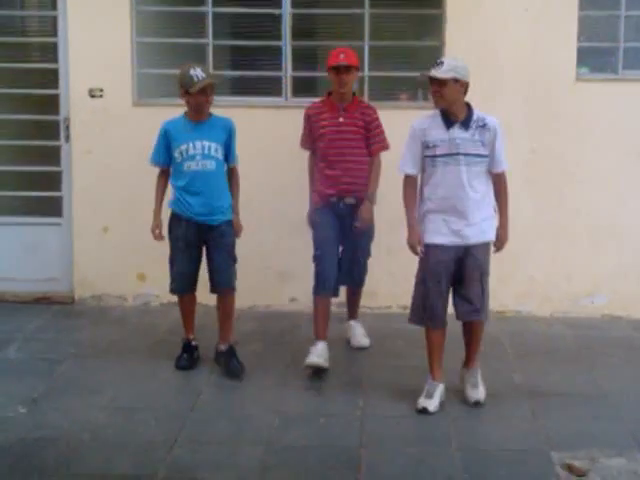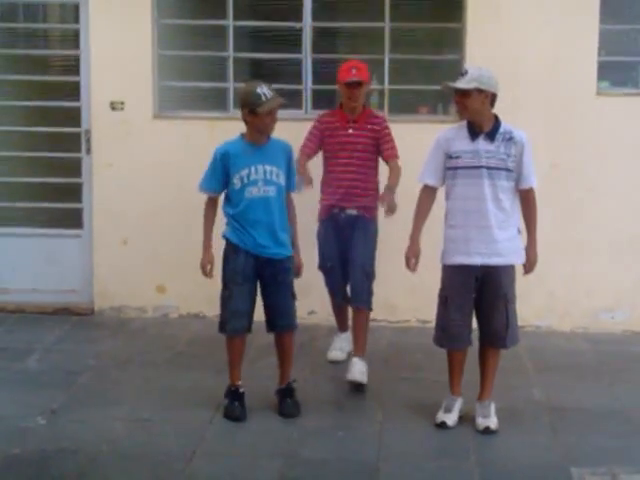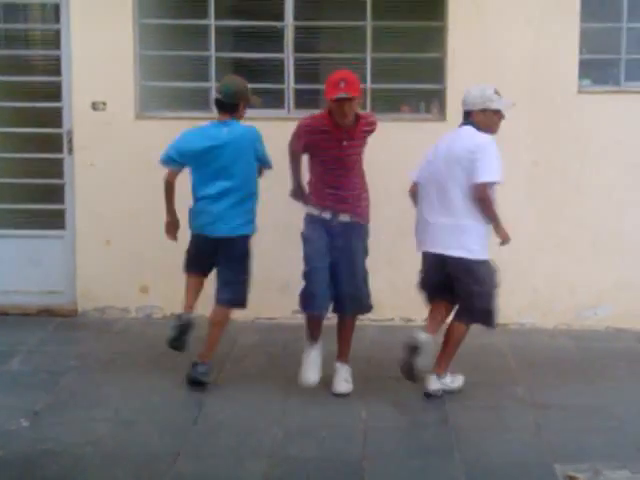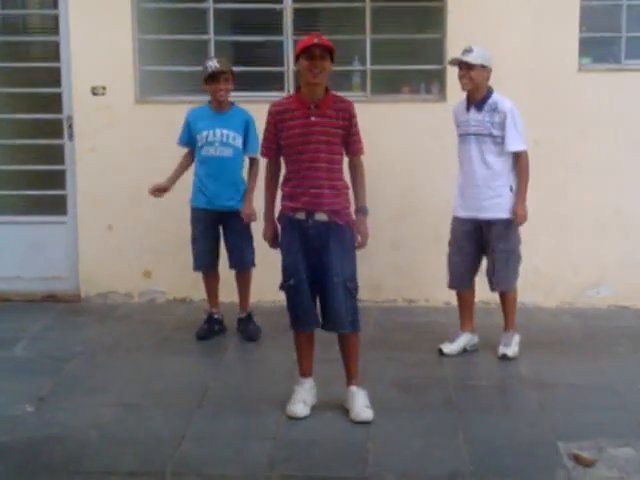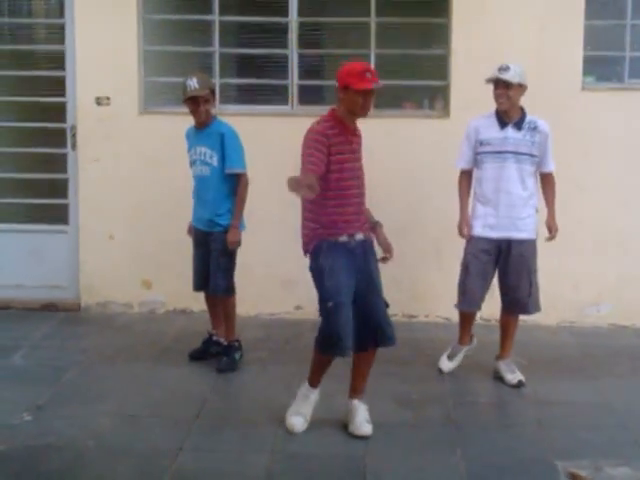
dt=1s
person 1, frame 1
left shoulder: (367, 113)
right shoulder: (314, 112)
left elbow: (375, 160)
right elbow: (312, 158)
left wrist: (369, 201)
right wrist: (312, 200)
left hip: (358, 202)
right hip: (326, 202)
left knee: (355, 268)
right knee: (325, 271)
left ankle: (353, 321)
right ankle: (320, 344)
person 1, frame 2
left shoulder: (378, 123)
right shoulder: (324, 121)
left elbow: (394, 164)
right elbow: (303, 156)
left wrist: (389, 192)
right wrist: (303, 172)
left hip: (364, 213)
right hip: (331, 212)
left knee: (361, 281)
right knee: (334, 278)
left ankle: (359, 358)
right ankle: (343, 333)
person 1, frame 3
left shoulder: (367, 125)
right shoulder: (310, 126)
right elbow: (294, 150)
right wrist: (297, 186)
left hip: (354, 220)
right hip: (320, 217)
left knee: (351, 291)
right knee: (317, 289)
left ankle: (343, 364)
right ankle: (313, 345)
person 1, frame 4
left shoulder: (344, 109)
right shoulder: (279, 111)
left elbow: (355, 163)
right elbow: (271, 166)
left wrist: (361, 214)
right wrist: (269, 217)
left hip: (336, 218)
right hip: (295, 220)
left knee: (343, 303)
right knee: (300, 303)
left ankle: (354, 387)
right ankle: (305, 383)
person 1, frame 5
left shoulder: (355, 134)
right shoulder: (321, 132)
right elbow: (307, 180)
left wrist: (376, 227)
right wrist: (303, 187)
left hip: (360, 242)
right hip: (327, 243)
left knee: (375, 324)
right knee: (337, 325)
left ankle: (356, 402)
right ankle: (309, 390)
person 2, frame 1
left shoulder: (489, 127)
right shoulder: (422, 128)
left elbow: (498, 177)
right elbow: (410, 180)
left wrist: (503, 222)
right wrist: (413, 227)
left hip: (477, 231)
right hip: (436, 231)
left knee: (475, 306)
right knee: (432, 307)
left ankle: (471, 369)
right ankle: (435, 381)
person 2, frame 2
left shoulder: (516, 140)
right shoulder: (447, 140)
left elbow: (527, 194)
right elbow: (429, 190)
left wrist: (532, 243)
right wrist: (414, 239)
left hip: (501, 252)
right hip: (458, 252)
left knee: (495, 329)
right knee: (454, 326)
left ankle: (485, 401)
right ankle: (454, 397)
person 2, frame 3
left shoulder: (442, 144)
right shoulder: (486, 145)
left elbow: (415, 190)
right elbow: (482, 192)
right wrist: (497, 226)
left hip: (434, 239)
right hip: (467, 243)
left knee: (445, 296)
right knee: (473, 305)
left ankle: (424, 338)
right ankle: (438, 374)
person 2, frame 4
left shoulder: (504, 108)
right shoulder: (459, 110)
left elbow: (521, 156)
left wrist: (521, 200)
left hip: (498, 207)
right hip: (465, 207)
left knee: (503, 271)
right knee: (460, 270)
left ankle: (510, 333)
right ankle: (467, 333)
person 2, frame 5
left shoulder: (539, 129)
right shoulder: (478, 127)
left elbow: (546, 175)
right elbow: (466, 173)
left wrist: (551, 214)
right wrist: (463, 213)
left hip: (521, 228)
right hip: (483, 226)
left knee: (517, 296)
right knee: (470, 290)
left ankle: (504, 360)
right ankle: (464, 340)
person 3, frame 1
left shoulder: (225, 126)
right shoulder: (170, 129)
right elbow: (163, 173)
left wrist: (236, 213)
right wrist: (157, 214)
left hip: (220, 219)
right hip: (183, 219)
left knee: (225, 284)
right knee: (184, 284)
left ankle: (225, 348)
right ankle: (190, 342)
person 3, frame 2
left shoulder: (284, 150)
right shoulder: (227, 153)
left elbow: (287, 201)
right elbow: (212, 201)
left wrist: (296, 249)
right wrist: (206, 248)
left hip: (278, 252)
right hip: (240, 251)
left knee: (285, 323)
right knee: (236, 322)
left ankle: (285, 387)
right ankle: (235, 389)
person 3, frame 3
left shoulder: (193, 138)
right shoulder: (250, 135)
left elbow: (170, 178)
right elbow: (263, 169)
left wrist: (171, 215)
left hip: (204, 223)
right hip: (238, 226)
left knee: (196, 268)
right knee: (228, 294)
left ankle: (185, 317)
right ankle: (203, 363)
person 3, frame 4
left shoulder: (244, 118)
right shoulder: (194, 117)
left elbow: (253, 162)
left wrist: (248, 200)
right wrist: (169, 182)
left hip: (235, 203)
right hip: (203, 203)
left knee: (243, 261)
right knee: (206, 262)
left ankle: (244, 315)
right ankle: (214, 316)
person 3, frame 5
left shoulder: (225, 133)
right shoulder: (190, 134)
left elbow: (242, 179)
left wrist: (235, 225)
left hip: (223, 225)
right hip: (202, 224)
left knee: (222, 285)
right knee: (205, 284)
left ankle: (232, 343)
right ankle: (216, 337)
